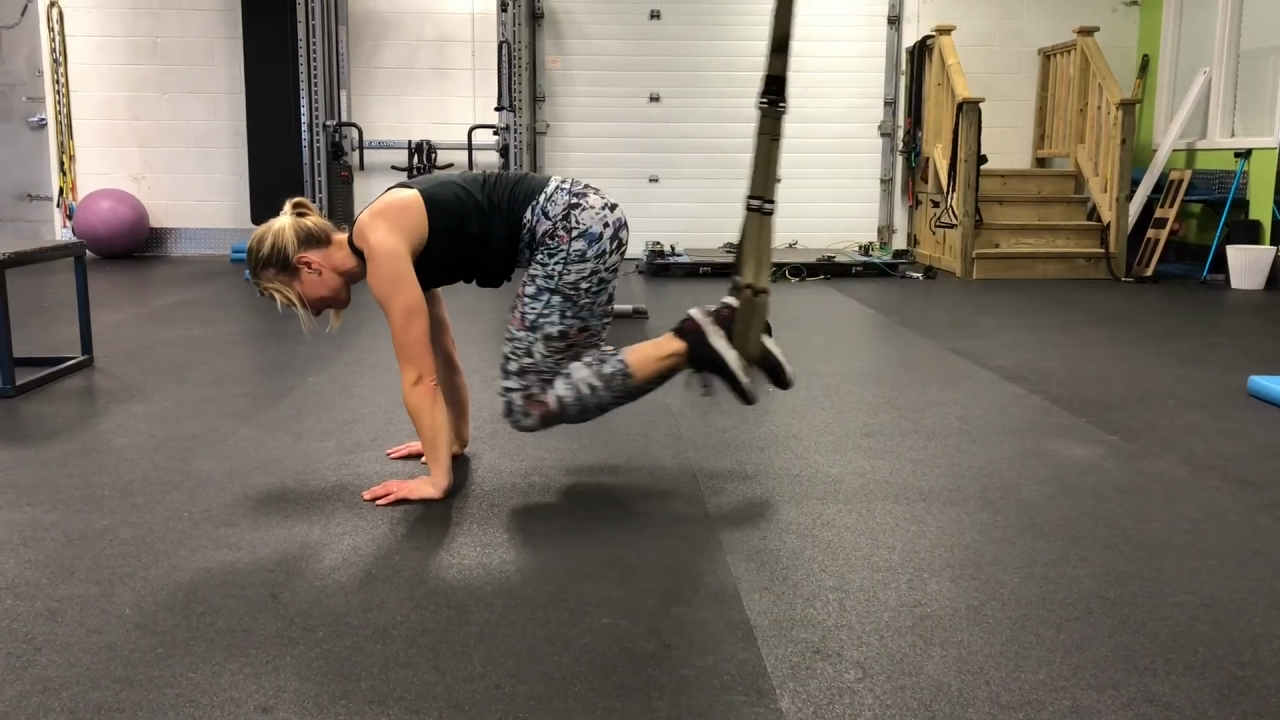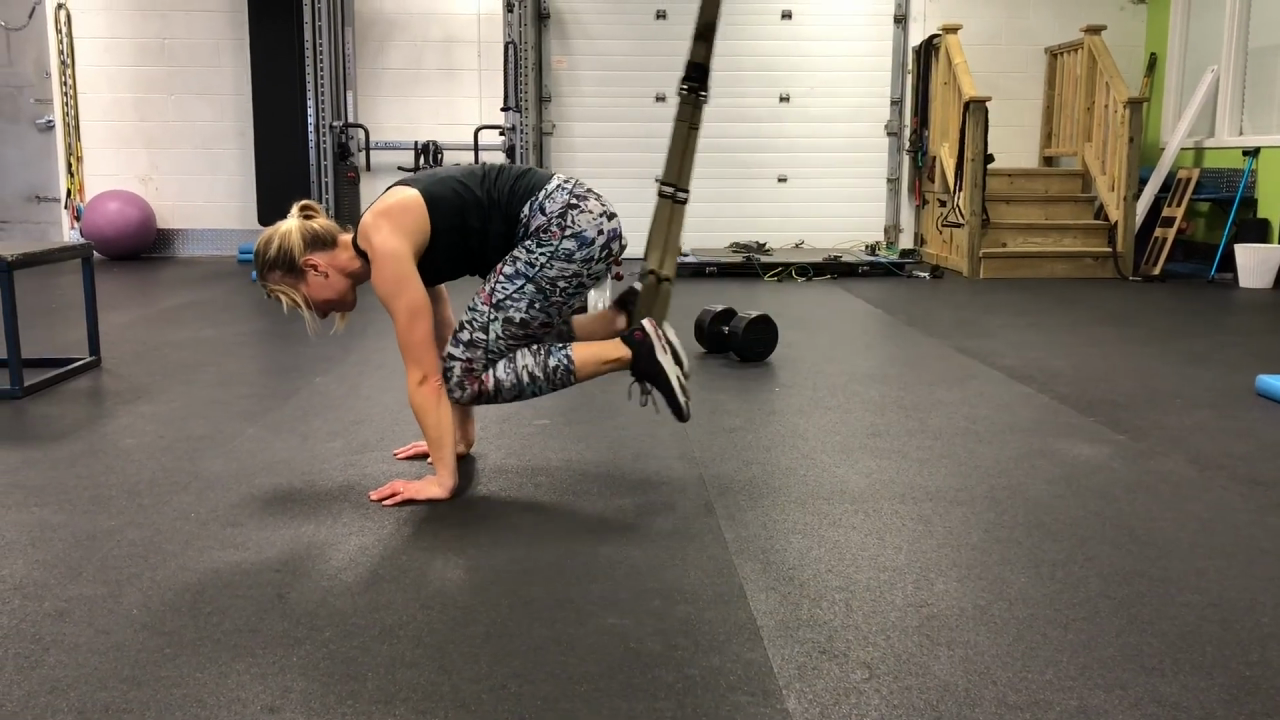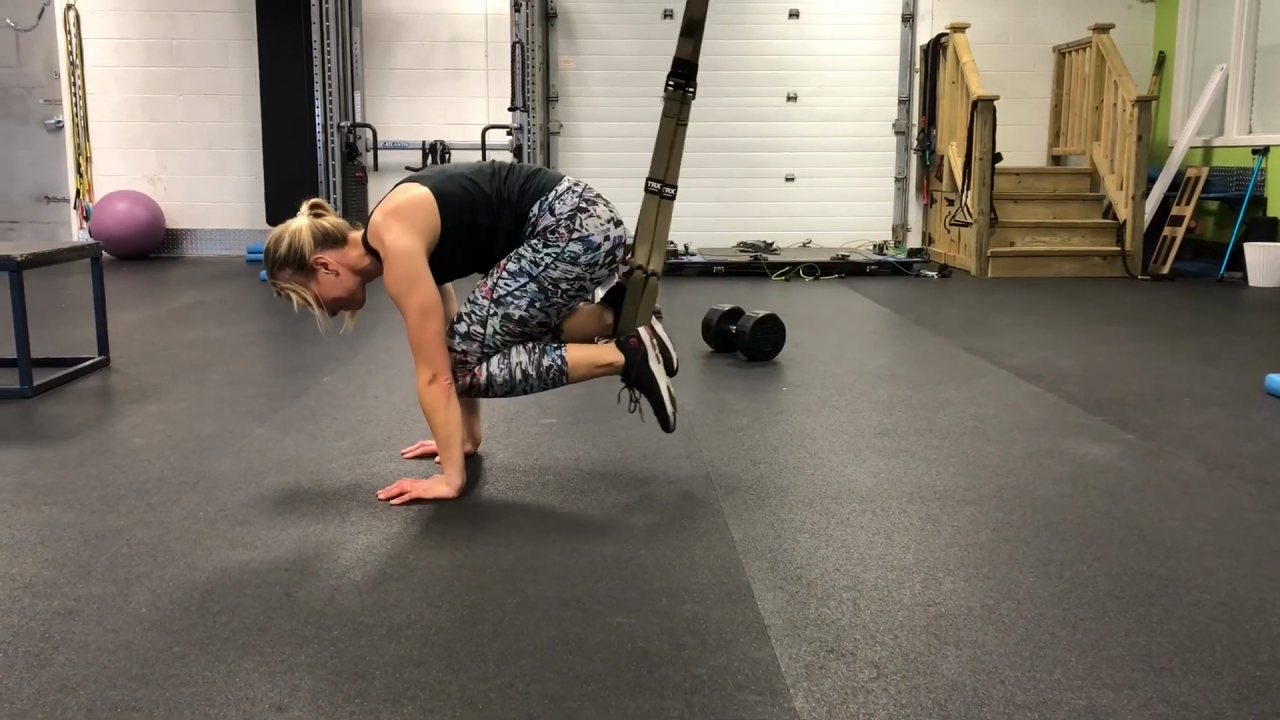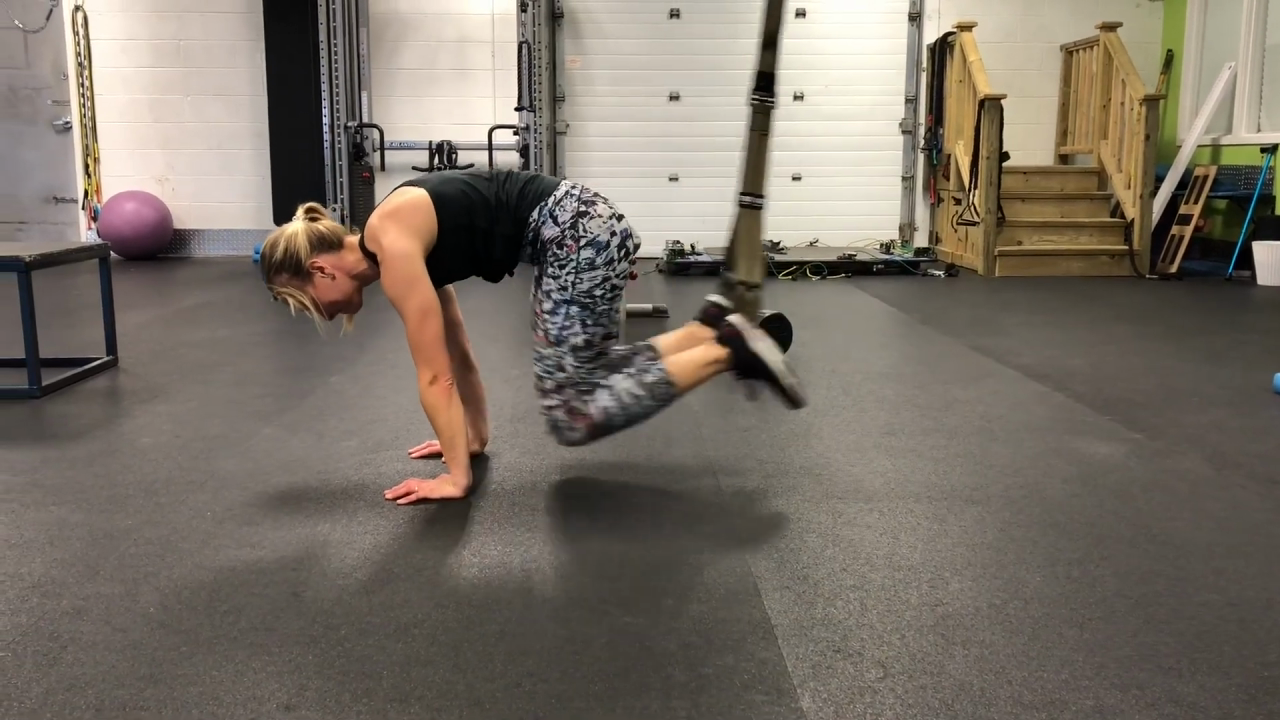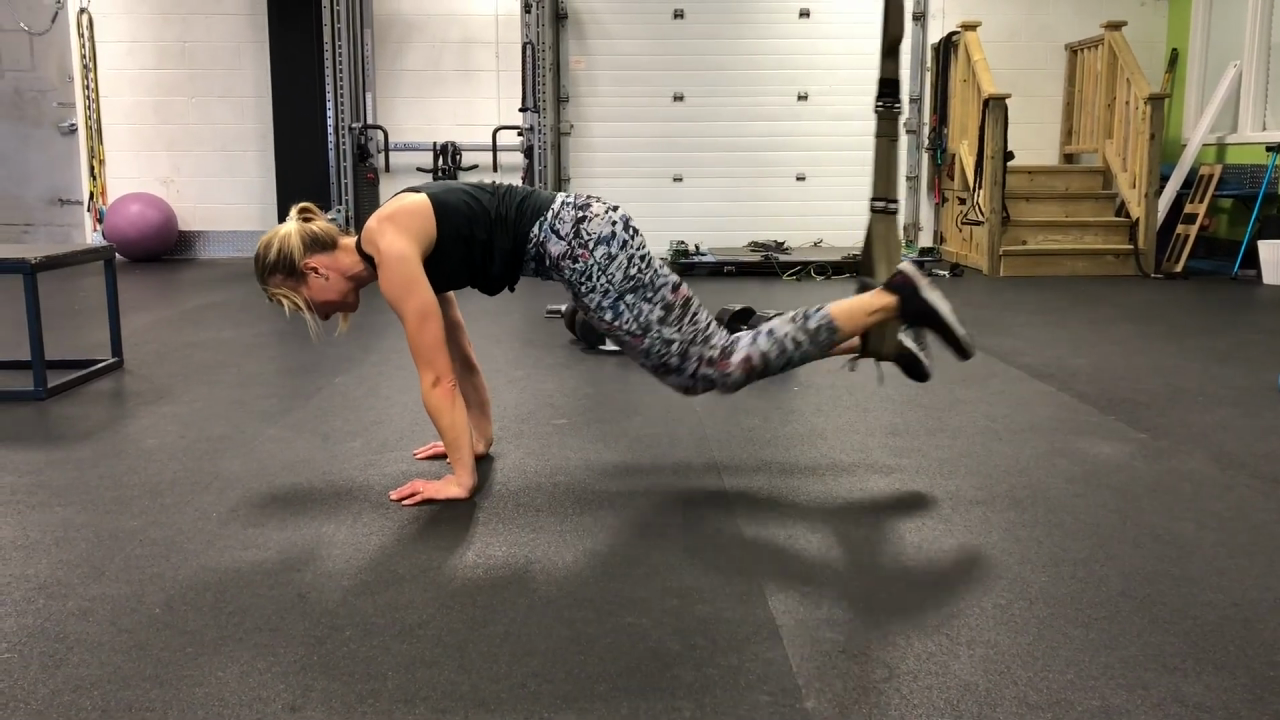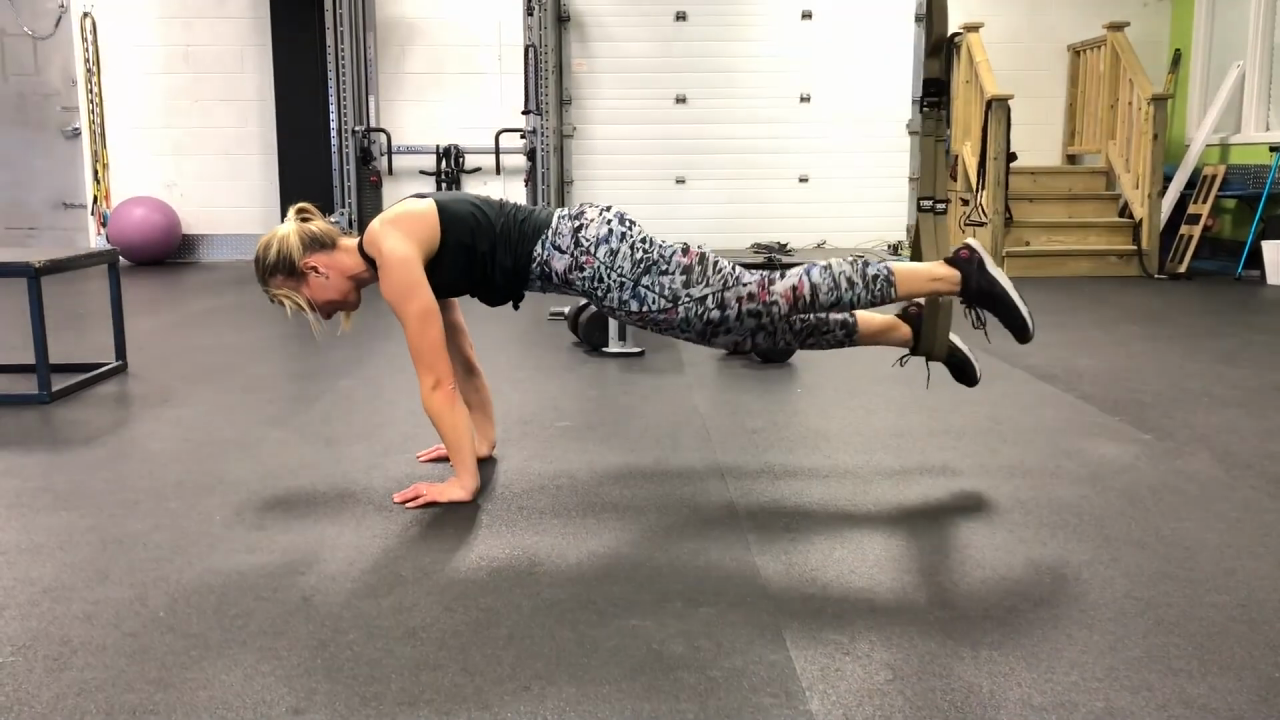
dt=0.4s
person 1, frame 1
left shoulder: (380, 247)
right shoulder: (397, 244)
left elbow: (419, 375)
right elbow: (440, 354)
left wrist: (437, 477)
right wrist: (455, 437)
left hip: (570, 227)
right hip: (576, 221)
left knee: (528, 404)
right knee: (561, 385)
left ankle: (686, 344)
right ankle: (703, 332)
person 1, frame 2
left shoulder: (385, 247)
right shoulder: (396, 236)
left elbow: (426, 375)
right elbow: (443, 348)
left wrist: (444, 478)
right wrist: (461, 437)
left hip: (567, 225)
right hip: (574, 219)
left knee: (467, 375)
right knee: (501, 358)
left ankle: (629, 351)
right ankle: (625, 323)
person 1, frame 3
left shoulder: (395, 244)
right shoulder: (399, 233)
left elbow: (435, 372)
right elbow: (451, 343)
left wrist: (450, 476)
right wrist: (467, 436)
left hip: (574, 227)
right hip: (581, 224)
left knee: (459, 362)
right knee: (479, 350)
left ankle: (622, 356)
right ankle: (612, 317)
person 1, frame 4
left shoulder: (390, 245)
right shoulder: (407, 245)
left elbow: (435, 375)
right elbow: (455, 352)
left wrist: (456, 477)
right wrist: (473, 437)
left hip: (577, 229)
right hip: (582, 229)
left knee: (575, 415)
right knee: (581, 384)
left ankle: (724, 352)
right ankle: (711, 330)
person 1, frame 5
left shoulder: (388, 248)
right shoulder: (410, 249)
left elbow: (437, 377)
right elbow: (460, 357)
left wrist: (460, 478)
right wrist: (478, 438)
left hip: (579, 241)
right hip: (581, 237)
left knee: (713, 362)
right knee: (705, 358)
left ankle: (890, 302)
right ankle: (864, 330)
person 1, frame 6
left shoulder: (389, 250)
right shoulder: (408, 251)
left elbow: (437, 379)
right elbow: (460, 357)
left wrist: (464, 479)
right wrist: (481, 440)
left hip: (589, 253)
right hip: (586, 248)
left knee: (767, 299)
right knee: (761, 316)
left ankle: (956, 275)
right ankle: (911, 331)
